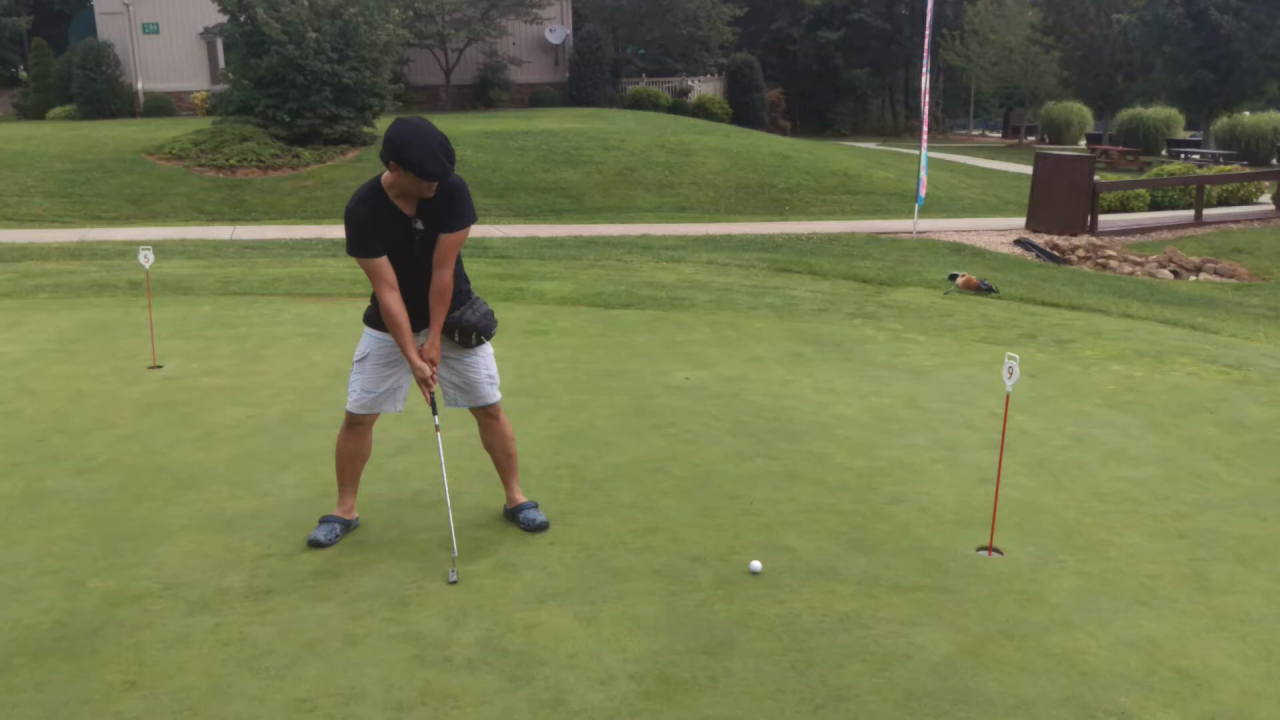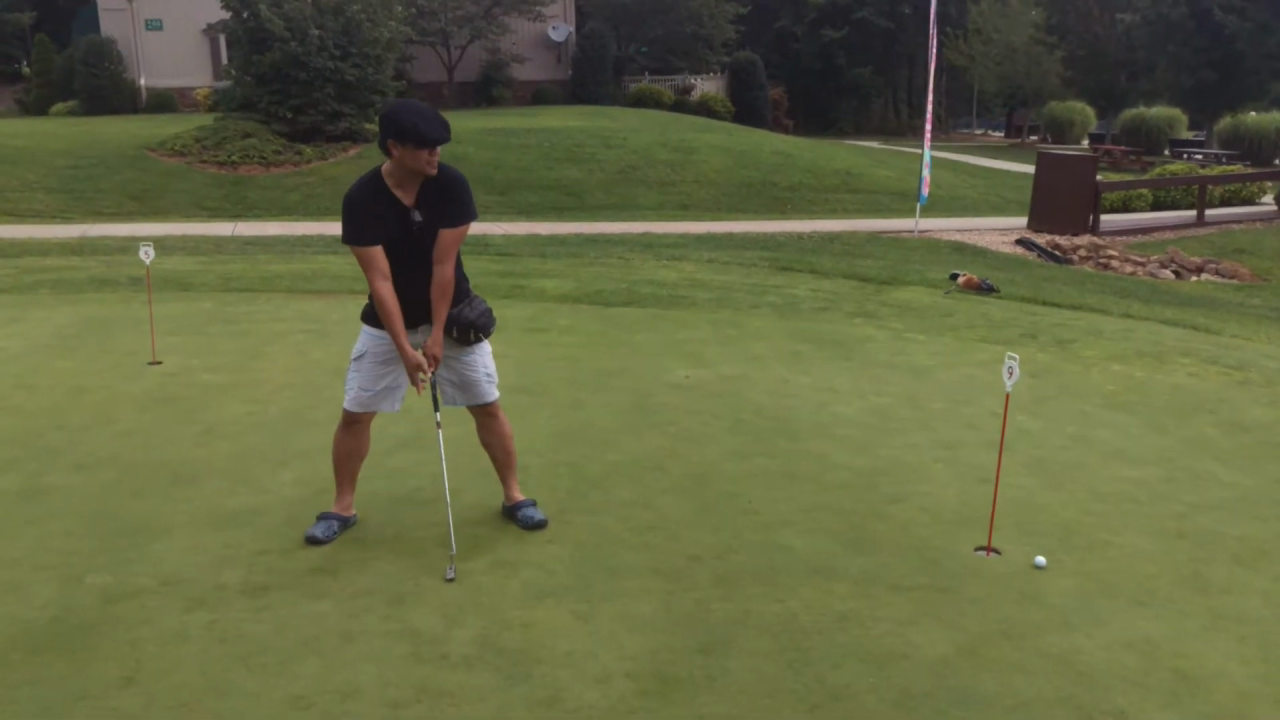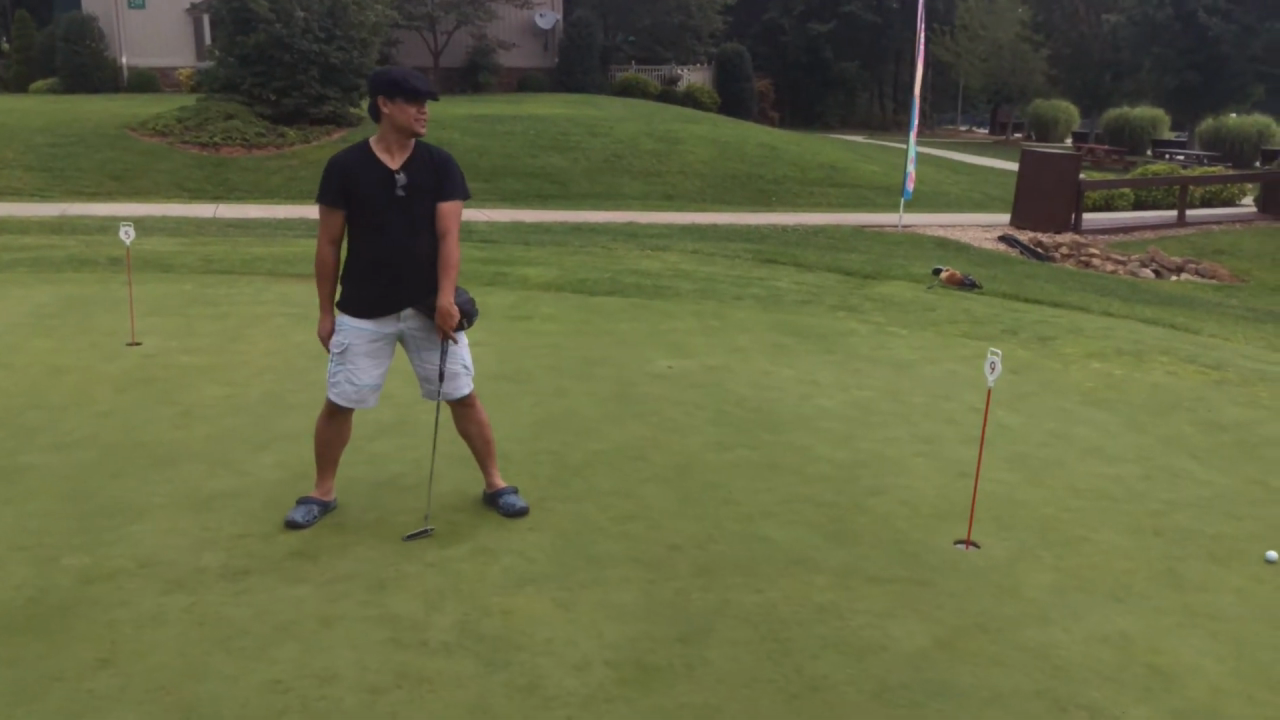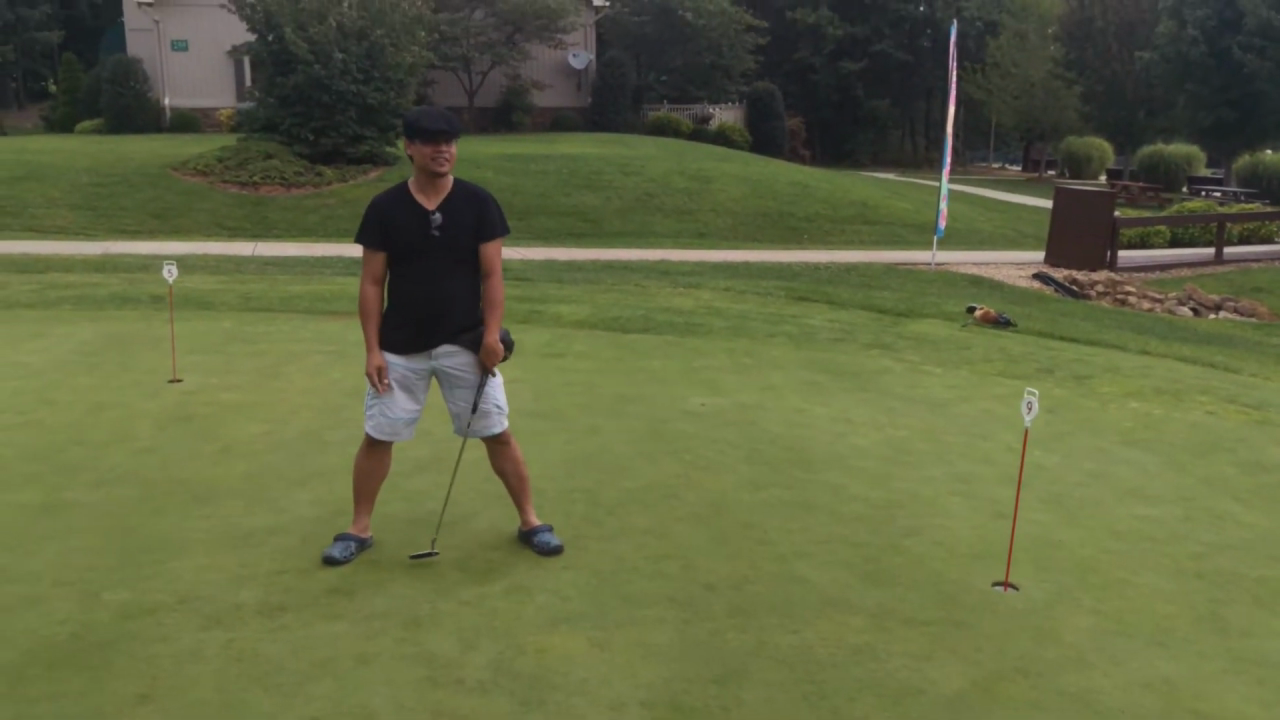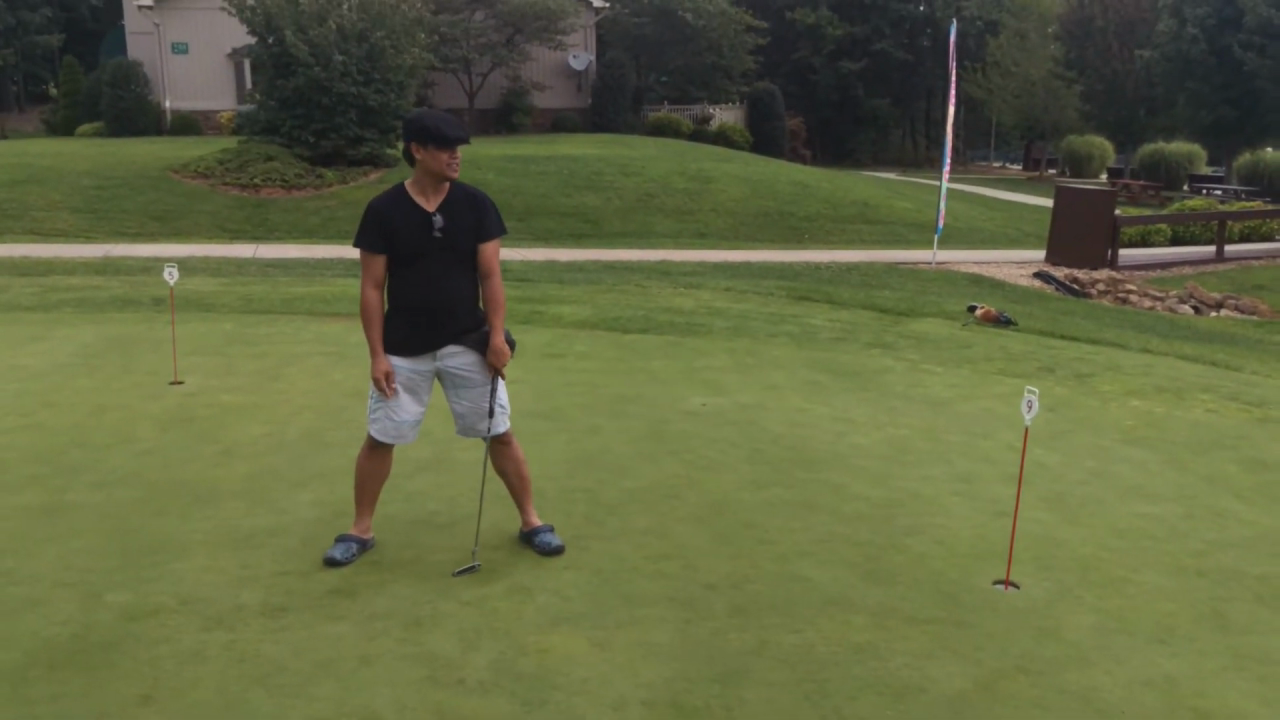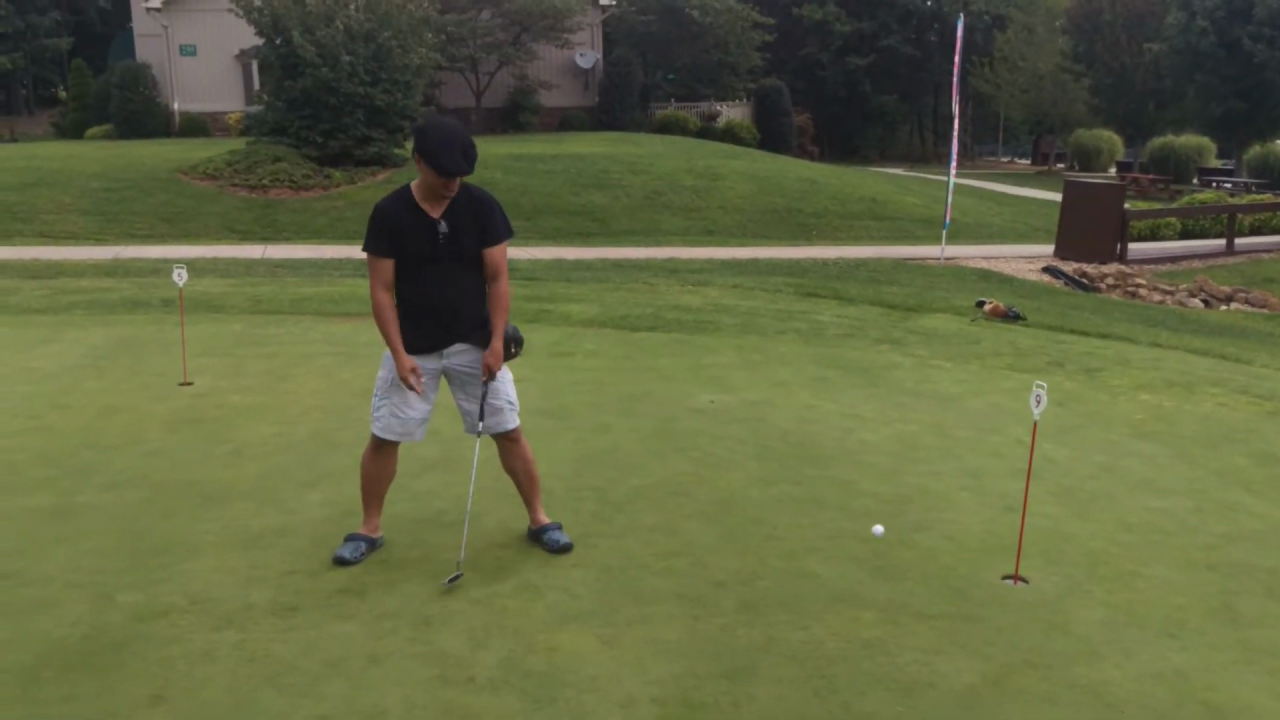
dt=0.7s
person 1, frame 1
left shoulder: (452, 190)
right shoulder: (362, 209)
left elbow: (443, 269)
right elbow: (387, 290)
left wrist: (435, 339)
right wrist: (411, 356)
left hip: (453, 316)
right hip: (390, 324)
left knee: (489, 407)
right knee: (358, 415)
left ankle: (515, 498)
right ankle: (345, 511)
person 1, frame 2
left shoulder: (452, 185)
right shoulder: (361, 199)
left elbow: (444, 265)
right elbow: (379, 280)
left wrist: (437, 334)
right wrist: (404, 348)
left hip: (451, 313)
right hip: (388, 321)
left knee: (487, 405)
right knee: (355, 413)
left ankle: (513, 496)
right ankle: (342, 508)
person 1, frame 3
left shoulder: (440, 165)
right shoulder: (344, 167)
left elbow: (448, 236)
right elbow: (329, 245)
left wrist: (446, 298)
right wrist: (325, 310)
left hip: (428, 306)
right hip: (362, 311)
left knee: (463, 397)
right knee: (339, 403)
left ankle: (494, 483)
right ankle: (322, 492)
person 1, frame 4
left shoulder: (478, 203)
right shoulder: (384, 208)
left elbow: (492, 275)
right elbow: (372, 283)
left wrist: (491, 335)
right wrist: (373, 349)
left hip: (465, 343)
right hip: (401, 348)
left knee: (497, 434)
right knee: (377, 436)
left ankle: (529, 521)
right ankle: (359, 529)
person 1, frame 5
left shoulder: (476, 204)
right shoulder: (383, 210)
left elbow: (490, 276)
right elbow: (372, 288)
left wrist: (497, 336)
right wrist: (377, 354)
left hip: (467, 344)
right hip: (403, 350)
left knee: (500, 433)
right knee: (380, 439)
left ankle: (531, 522)
right ankle: (360, 530)
person 1, frame 6
left shoulder: (482, 206)
right shoulder: (389, 212)
left elbow: (497, 279)
right elbow: (381, 290)
left wrist: (497, 341)
right wrist: (399, 354)
left hip: (473, 342)
right hip: (413, 348)
left knee: (509, 431)
right knee: (383, 438)
left ankle: (539, 519)
right ankle: (370, 529)
